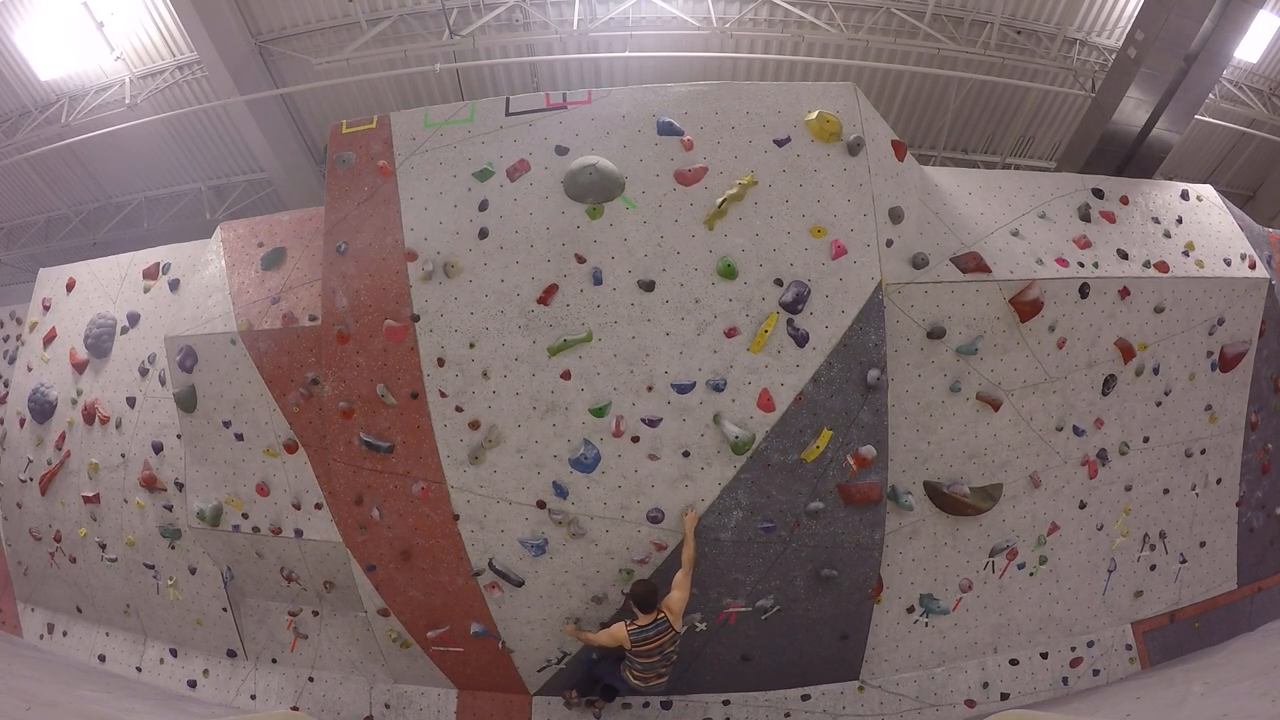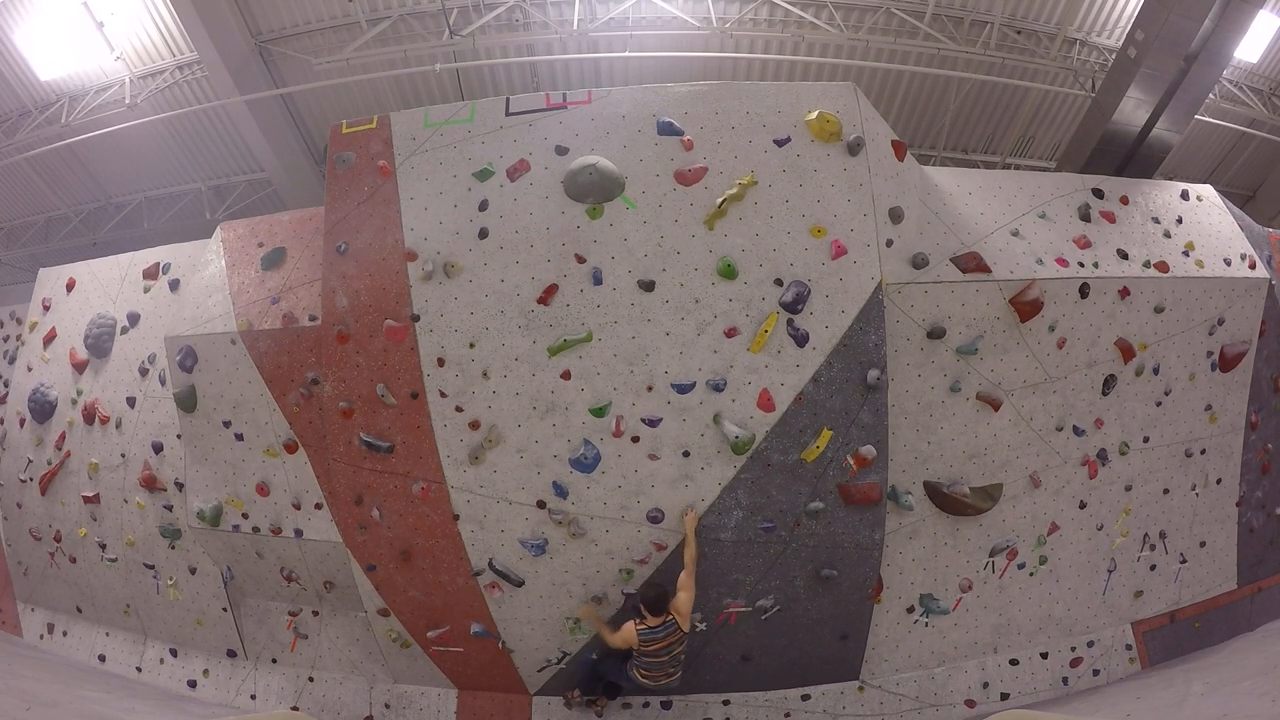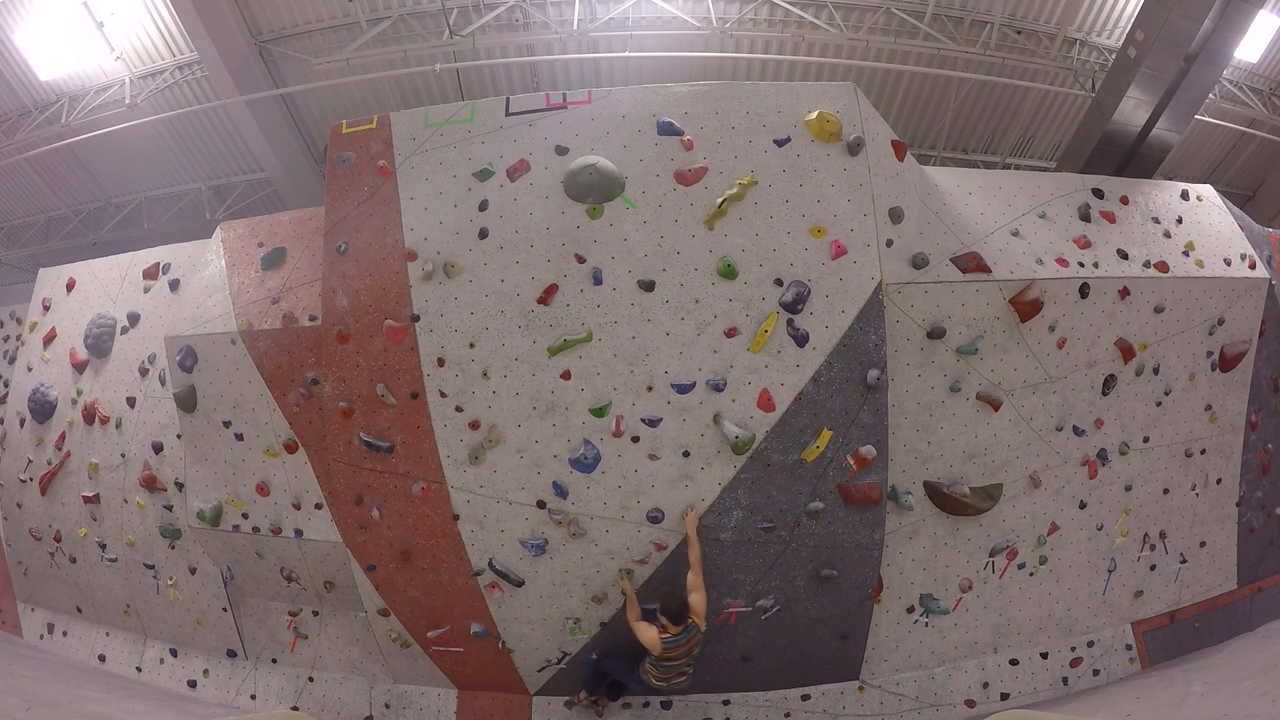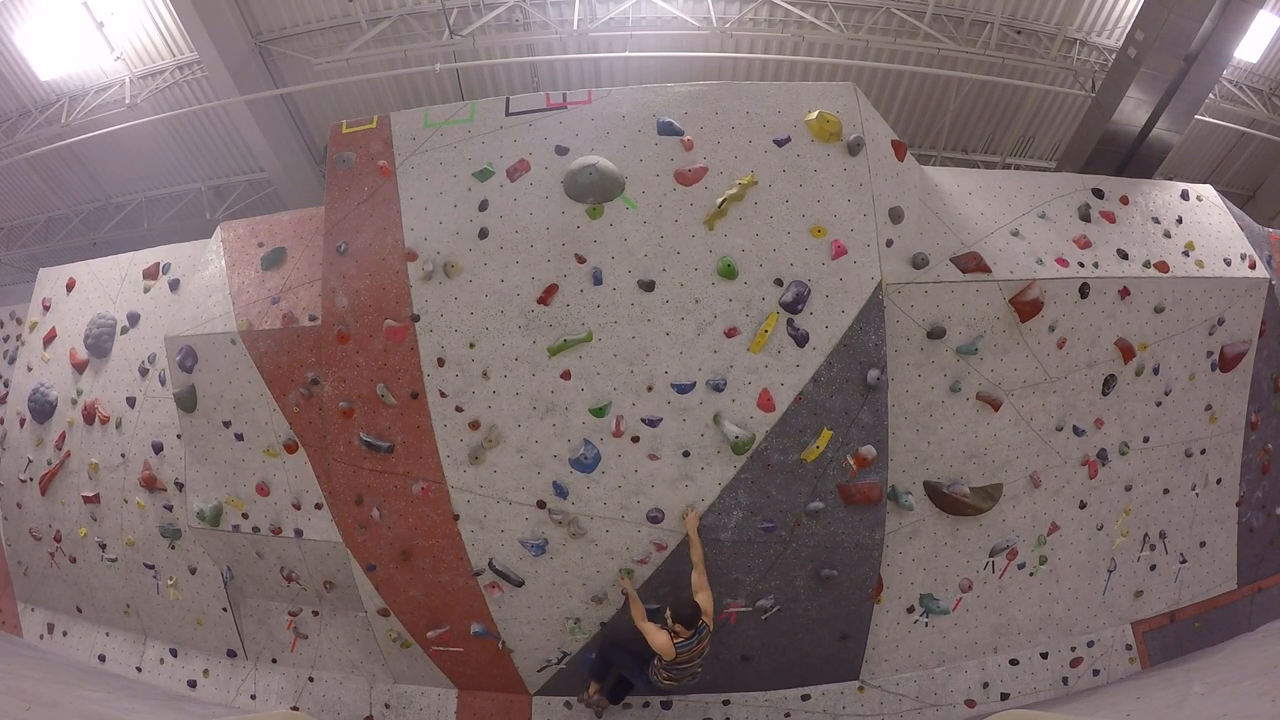
dt=0.2s
person 1, frame 1
left shoulder: (623, 632)
right shoulder: (672, 614)
left elbow: (594, 639)
right elbow: (686, 568)
left wrist: (574, 631)
right wrist: (689, 529)
left hip: (635, 684)
right hip: (661, 682)
left knee: (598, 666)
left ankle: (576, 694)
right ankle: (601, 702)
person 1, frame 2
left shoulder: (633, 631)
right shoulder: (680, 615)
left elbow: (613, 641)
right elbow: (689, 568)
left wrist: (592, 617)
right wrist: (689, 529)
left hip: (642, 681)
right hip: (671, 680)
left knee: (600, 664)
right knee: (620, 660)
left ankle: (579, 693)
right ankle: (602, 701)
person 1, frame 3
left shoulder: (655, 638)
right shoulder: (697, 618)
left elbow: (635, 622)
right elbow: (696, 569)
left wrist: (629, 591)
right wrist: (691, 530)
left hip: (654, 682)
right hip: (682, 679)
left knee: (605, 661)
right knee: (629, 658)
left ankle: (585, 696)
right ankle: (604, 700)
person 1, frame 4
left shoulder: (665, 643)
right shoulder: (705, 616)
left elbow: (641, 621)
right elbow: (699, 568)
left wrist: (630, 591)
right wrist: (692, 529)
left hip: (660, 683)
right hip: (687, 677)
left knee: (609, 645)
right knee: (633, 661)
left ankle: (593, 691)
right ankle: (603, 701)
